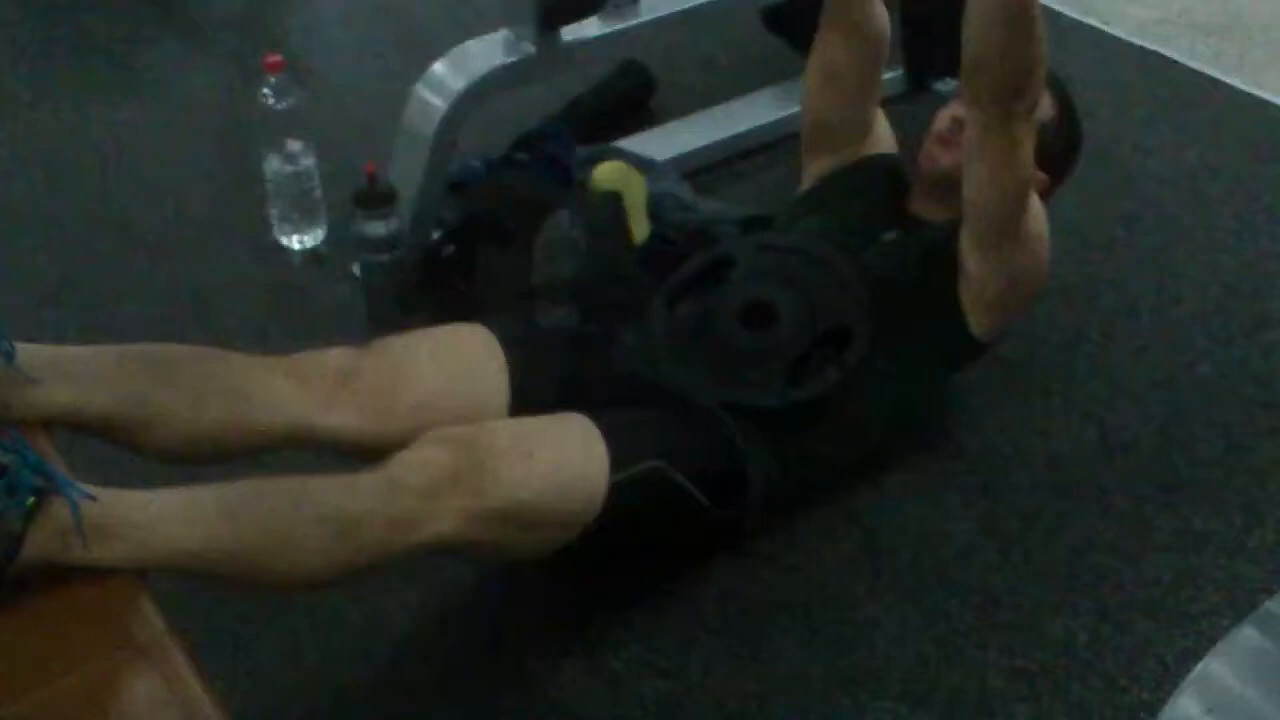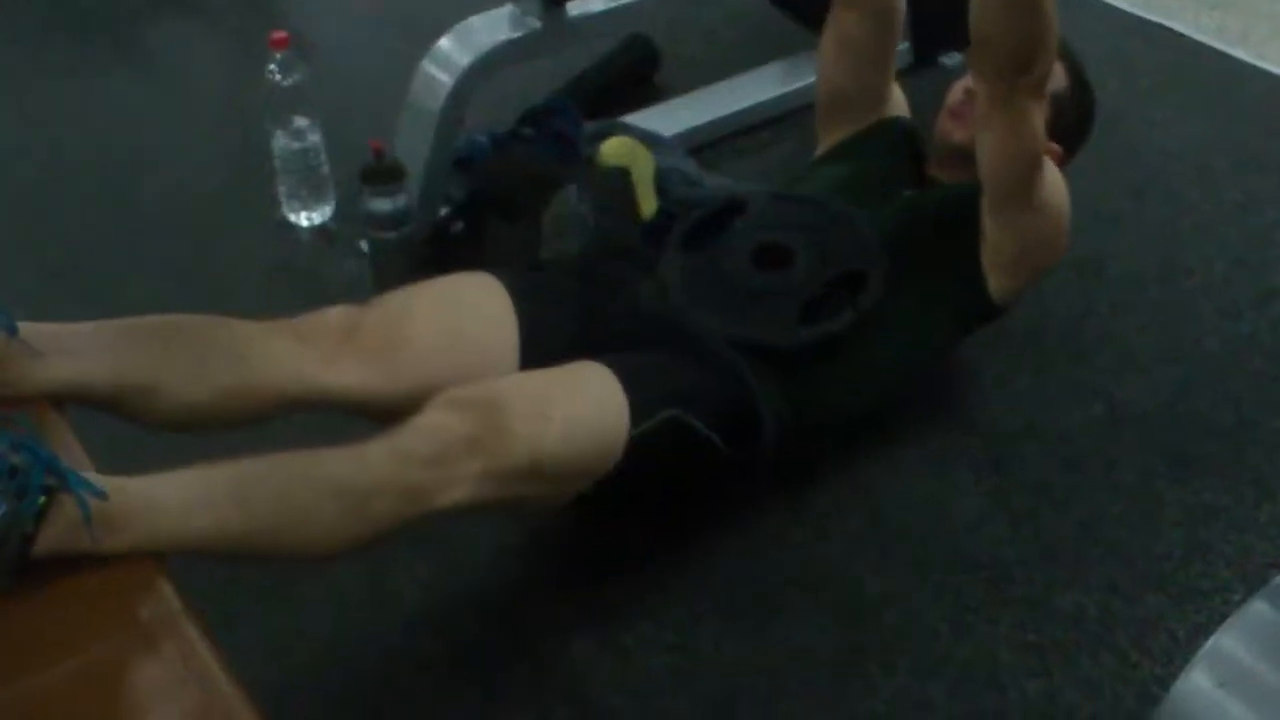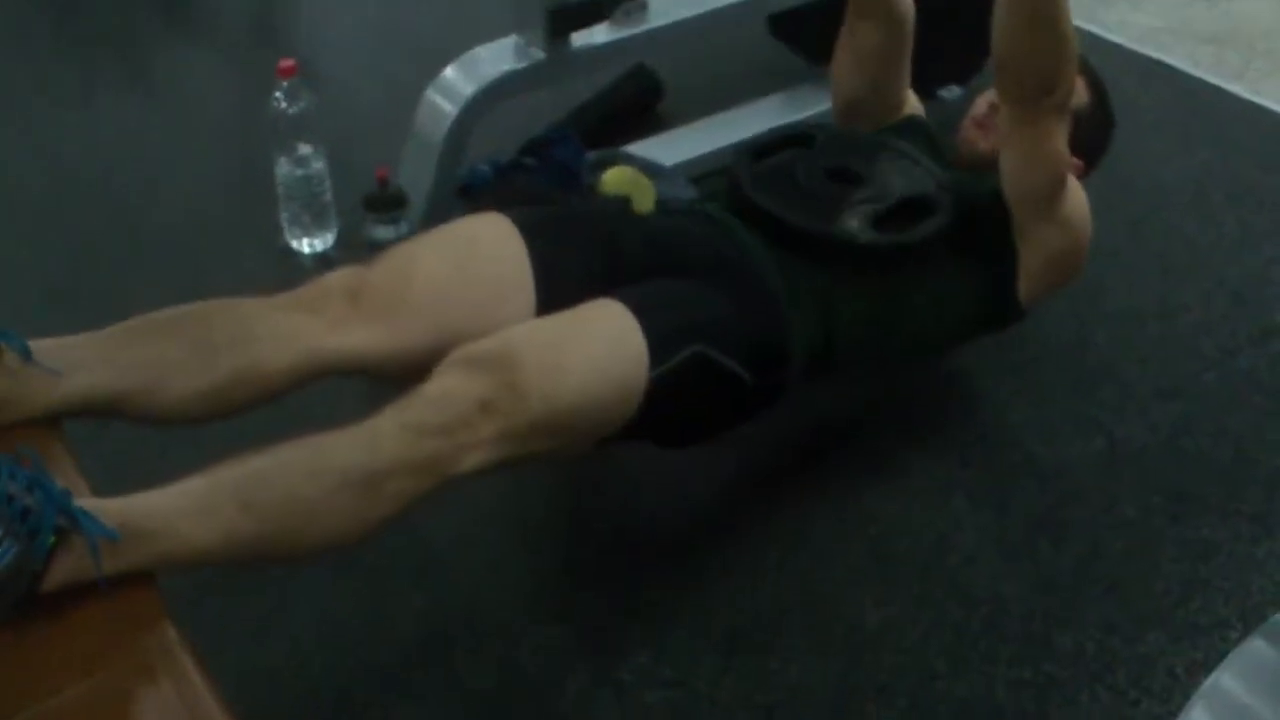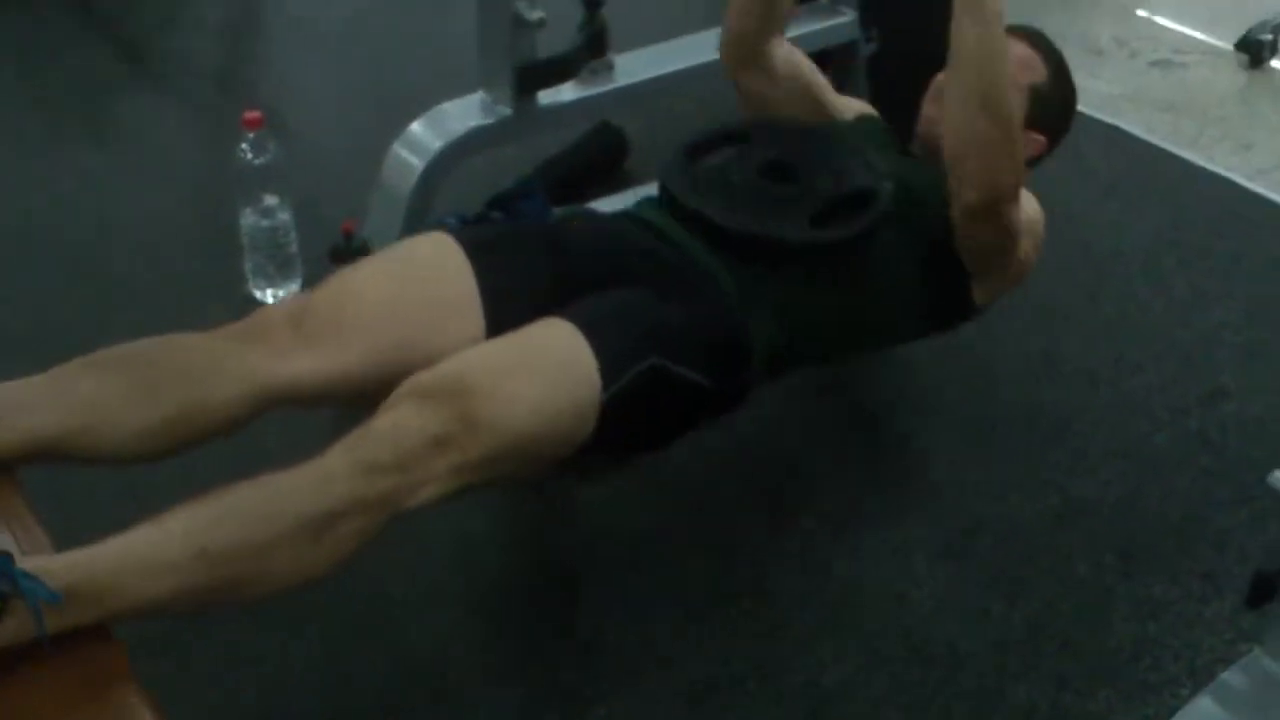
dt=0.4s
person 1, frame 1
left shoulder: (993, 262)
right shoulder: (862, 173)
left elbow: (1004, 101)
left hip: (722, 441)
right hip: (627, 351)
left knee: (444, 481)
right knee: (336, 387)
person 1, frame 2
left shoulder: (1016, 223)
right shoulder: (877, 133)
left hip: (730, 377)
right hip: (638, 298)
left knee: (458, 439)
right knee: (336, 344)
person 1, frame 3
left shoulder: (1041, 228)
right shoulder: (902, 136)
left elbow: (1033, 92)
left hip: (751, 316)
right hip: (662, 234)
left knee: (469, 402)
right knee: (342, 306)
person 1, frame 4
left shoulder: (1007, 232)
right shoulder: (860, 126)
left elbow: (985, 189)
left hip: (707, 311)
right hip: (611, 238)
left knee: (421, 435)
right knee: (282, 339)
